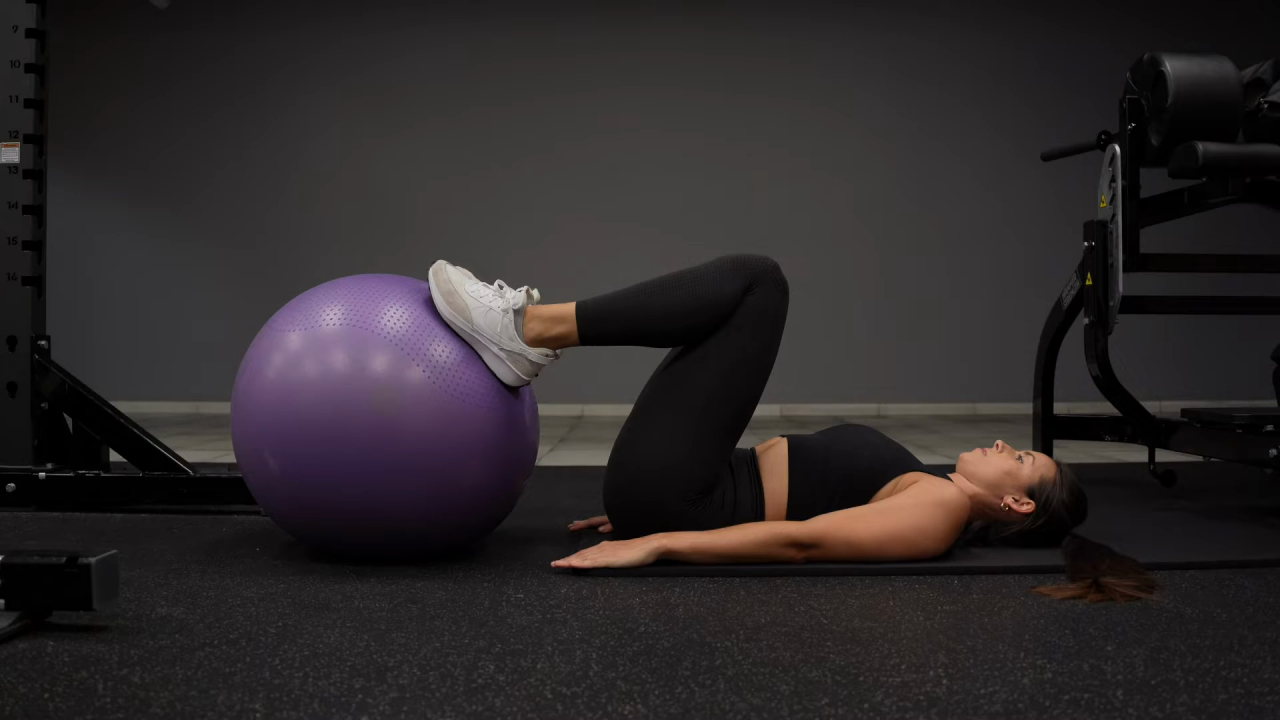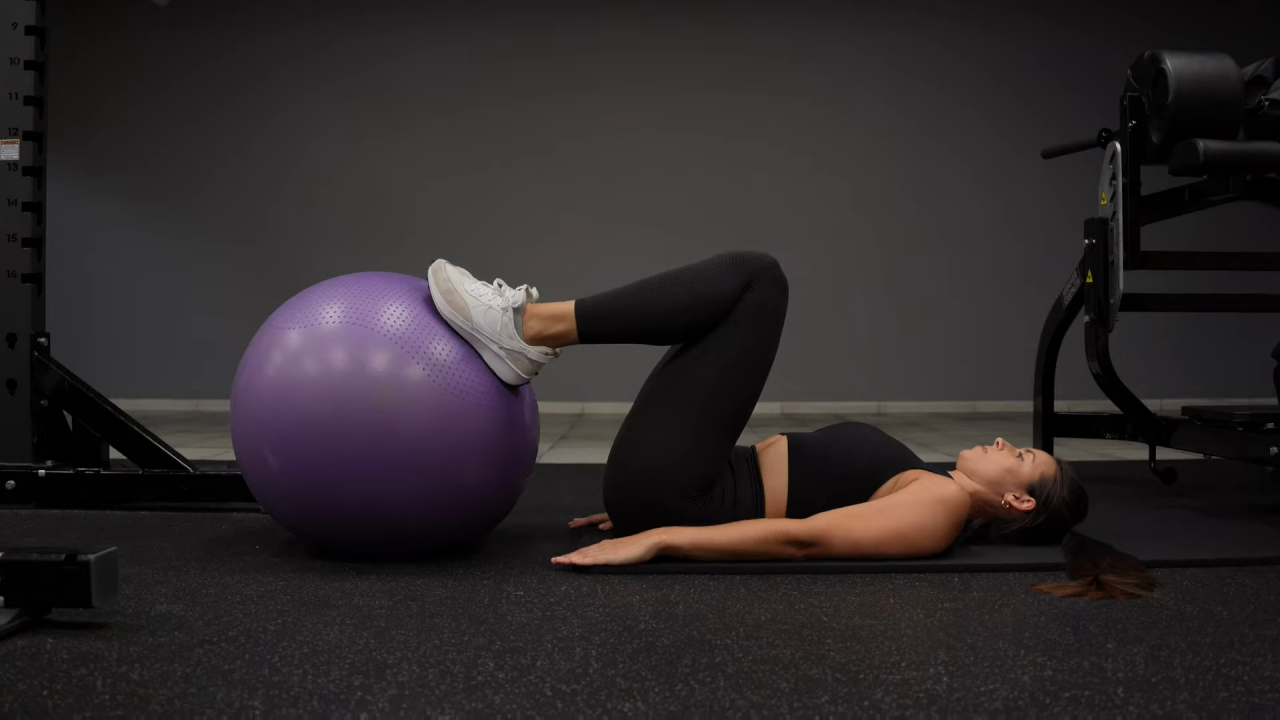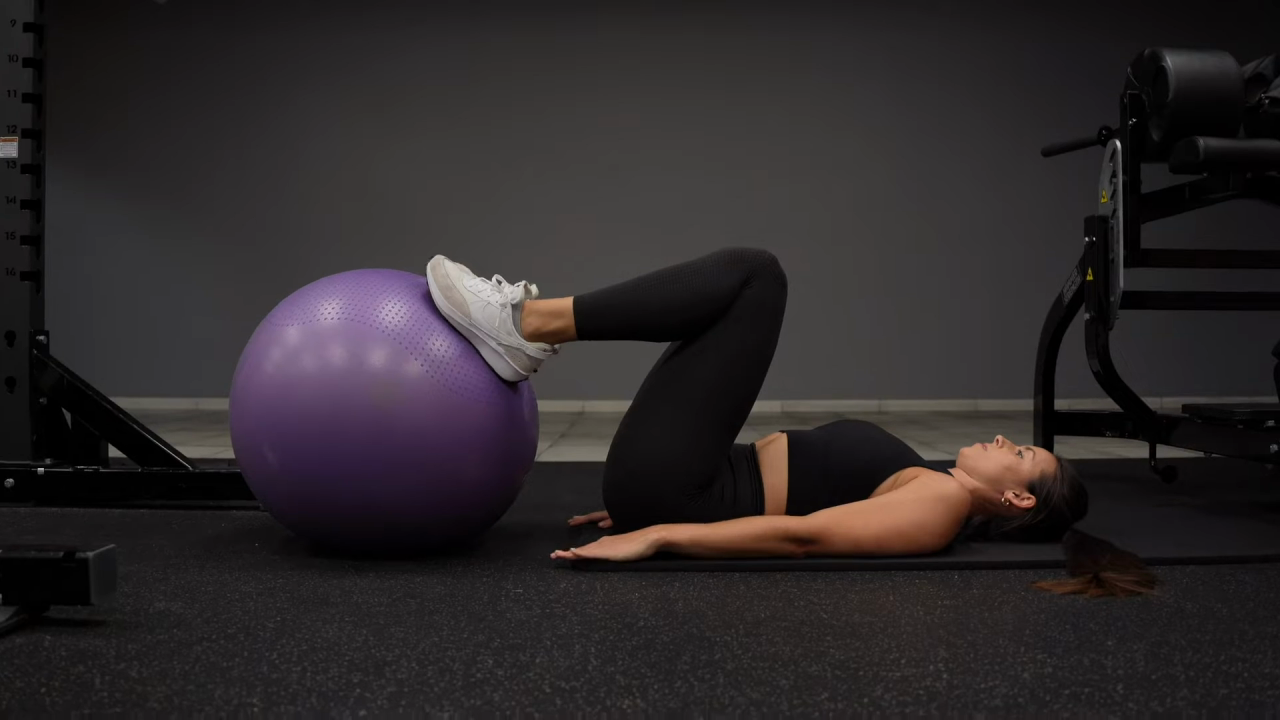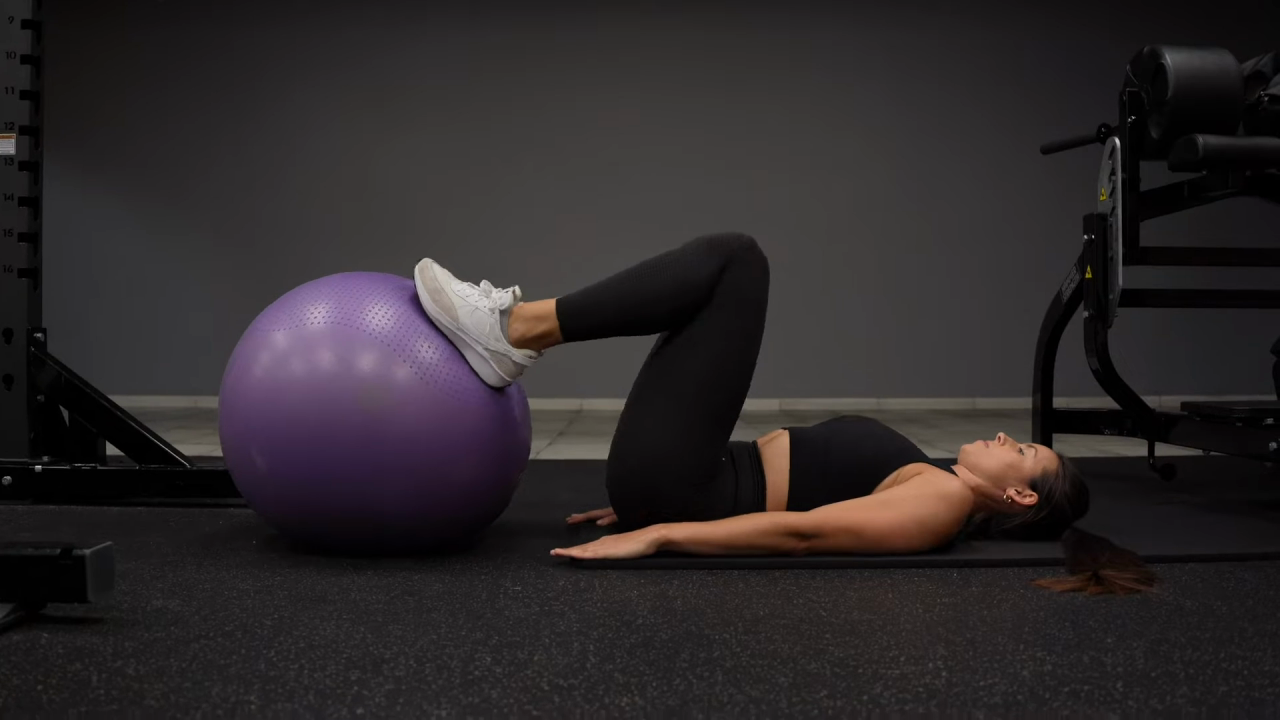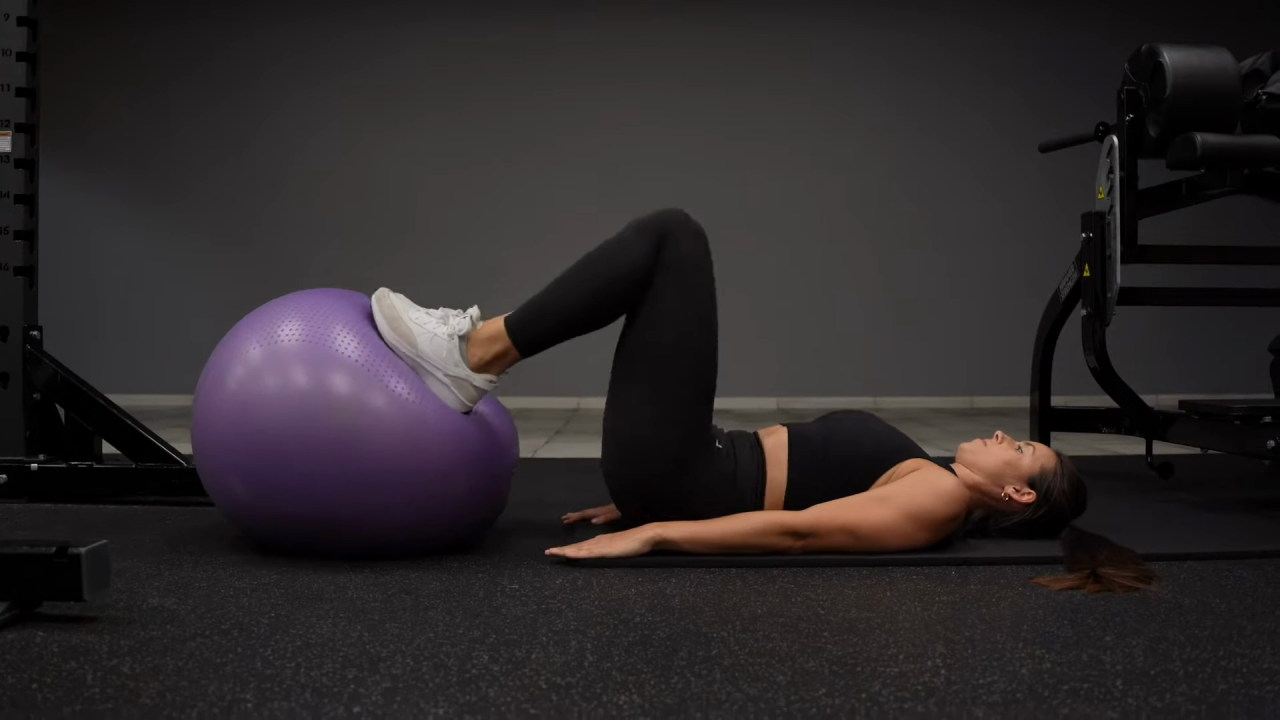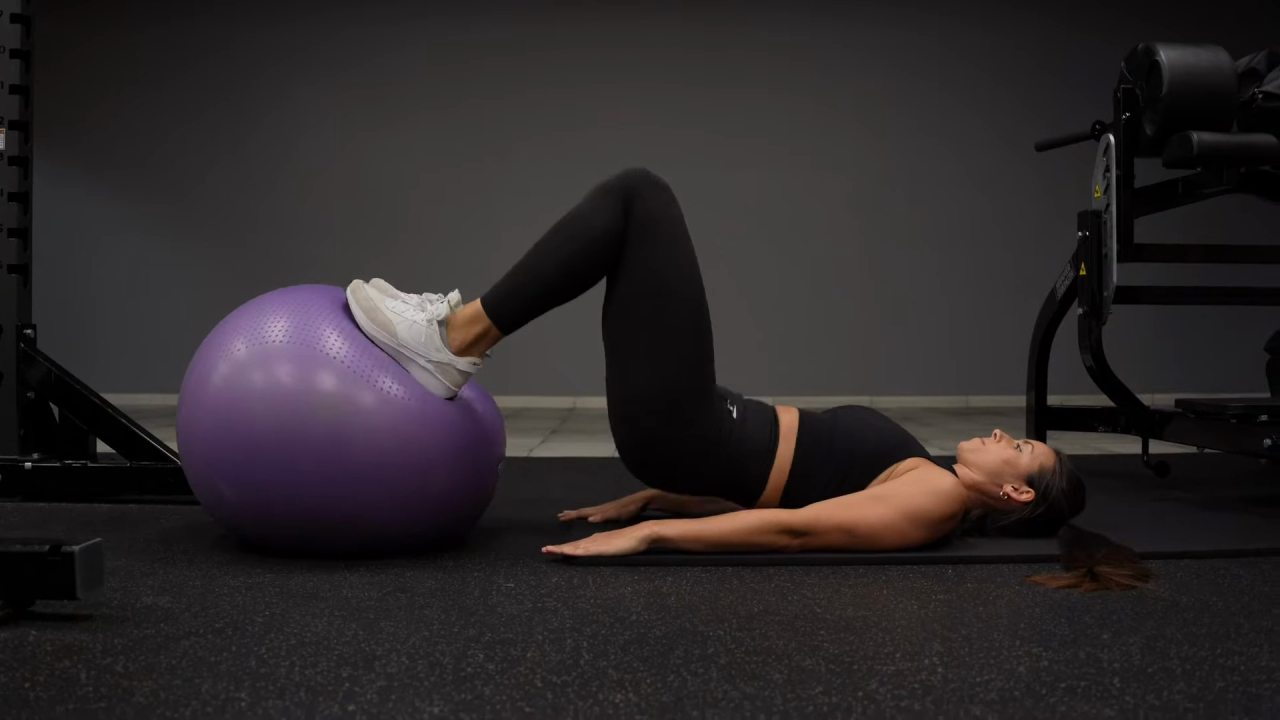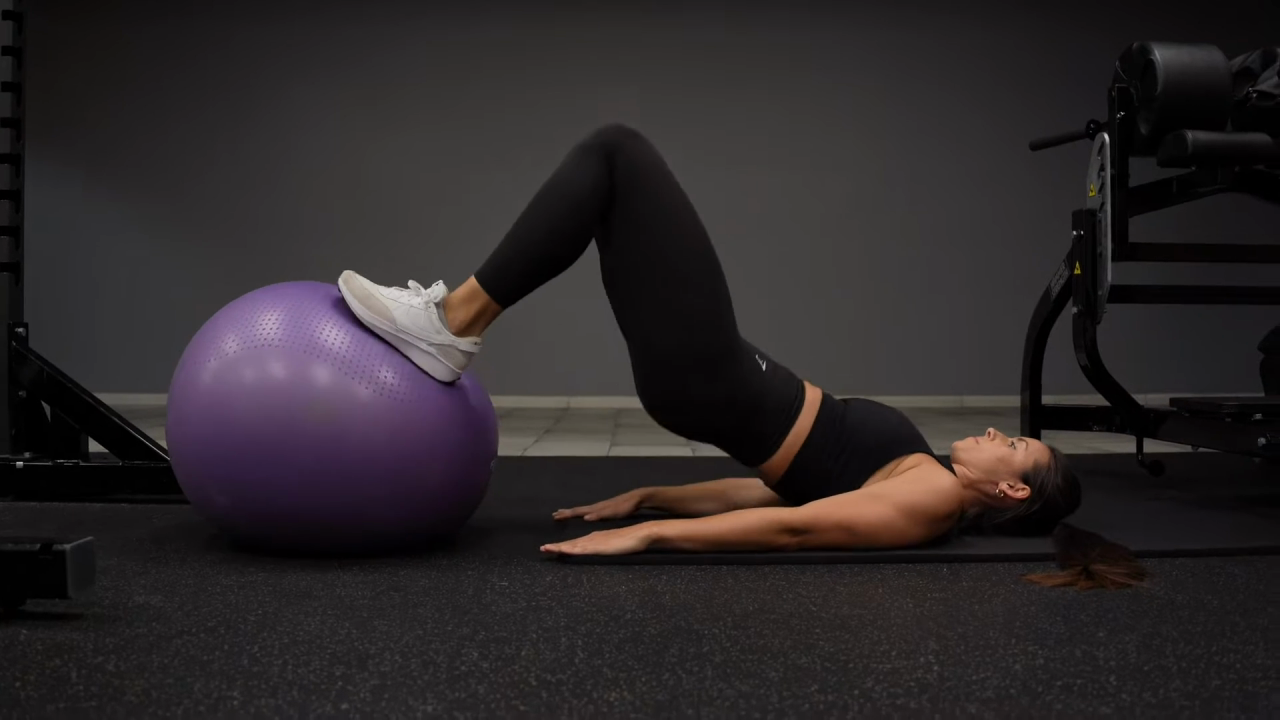
dt=0.2s
person 1, frame 1
left shoulder: (940, 511)
right shoulder: (925, 489)
left elbow: (805, 540)
left wrist: (661, 542)
right wrist: (646, 509)
left hip: (670, 493)
right hip: (674, 488)
left knee: (758, 281)
left ankle: (528, 330)
right ankle: (528, 335)
person 1, frame 2
left shoulder: (942, 510)
right shoulder: (925, 489)
left elbow: (805, 539)
left wrist: (660, 538)
right wrist: (646, 508)
left hip: (668, 493)
right hip: (671, 486)
left knee: (759, 279)
left ankle: (529, 328)
right ankle: (528, 333)
person 1, frame 3
left shoulder: (940, 507)
right shoulder: (927, 486)
left elbow: (804, 535)
left wrist: (661, 533)
right wrist: (643, 506)
left hip: (669, 489)
right hip: (674, 484)
left knee: (757, 276)
left ankle: (528, 326)
right ankle: (526, 327)
person 1, frame 4
left shoulder: (943, 504)
right shoulder: (926, 484)
left elbow: (806, 533)
left wrist: (660, 534)
right wrist: (651, 507)
left hip: (673, 486)
right hip: (683, 480)
left knee: (738, 259)
right knee: (731, 266)
left ankle: (513, 334)
right ankle: (513, 333)
person 1, frame 5
left shoulder: (939, 500)
right shoulder: (927, 483)
left elbow: (799, 530)
left wrist: (654, 530)
right wrist: (646, 500)
left hip: (674, 473)
right hip: (686, 469)
left knee: (674, 236)
right knee: (670, 248)
left ankle: (476, 355)
right ankle: (473, 353)
person 1, frame 6
left shoulder: (937, 502)
right shoulder: (927, 483)
left elbow: (796, 529)
left wrist: (649, 534)
right wrist: (645, 498)
left hip: (685, 434)
right hip: (697, 440)
left knee: (638, 194)
right knee: (635, 207)
left ankle: (455, 341)
right ankle: (456, 336)
person 1, frame 7
left shoulder: (932, 499)
right shoulder: (926, 482)
left elbow: (794, 526)
left wrist: (650, 534)
left hip: (704, 376)
right hip: (714, 381)
left knee: (616, 150)
right knee: (618, 173)
left ankle: (453, 324)
right ankle: (454, 317)
